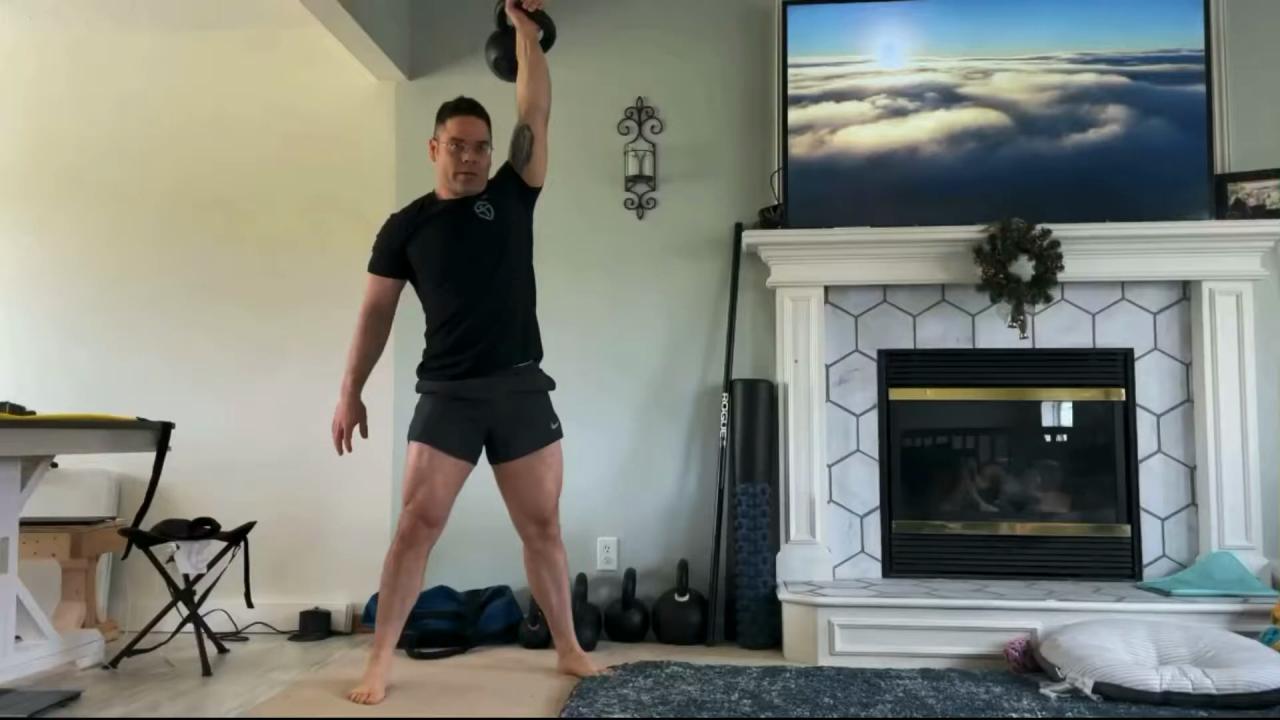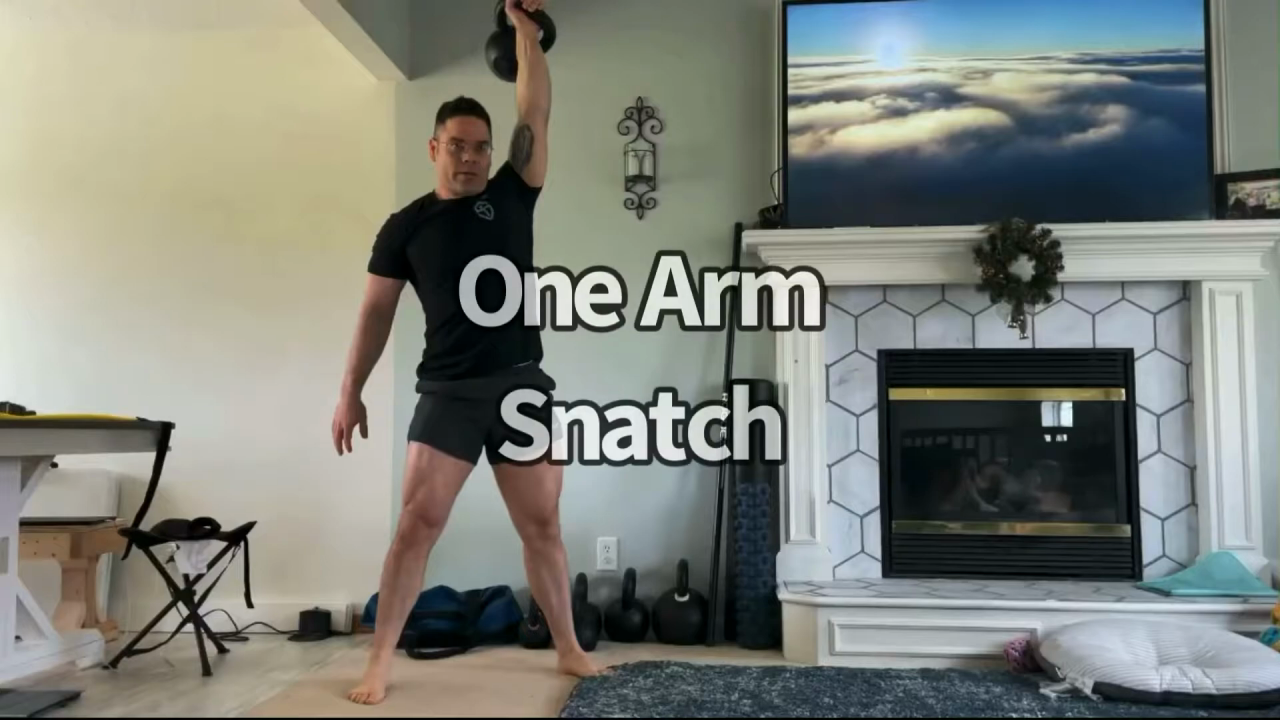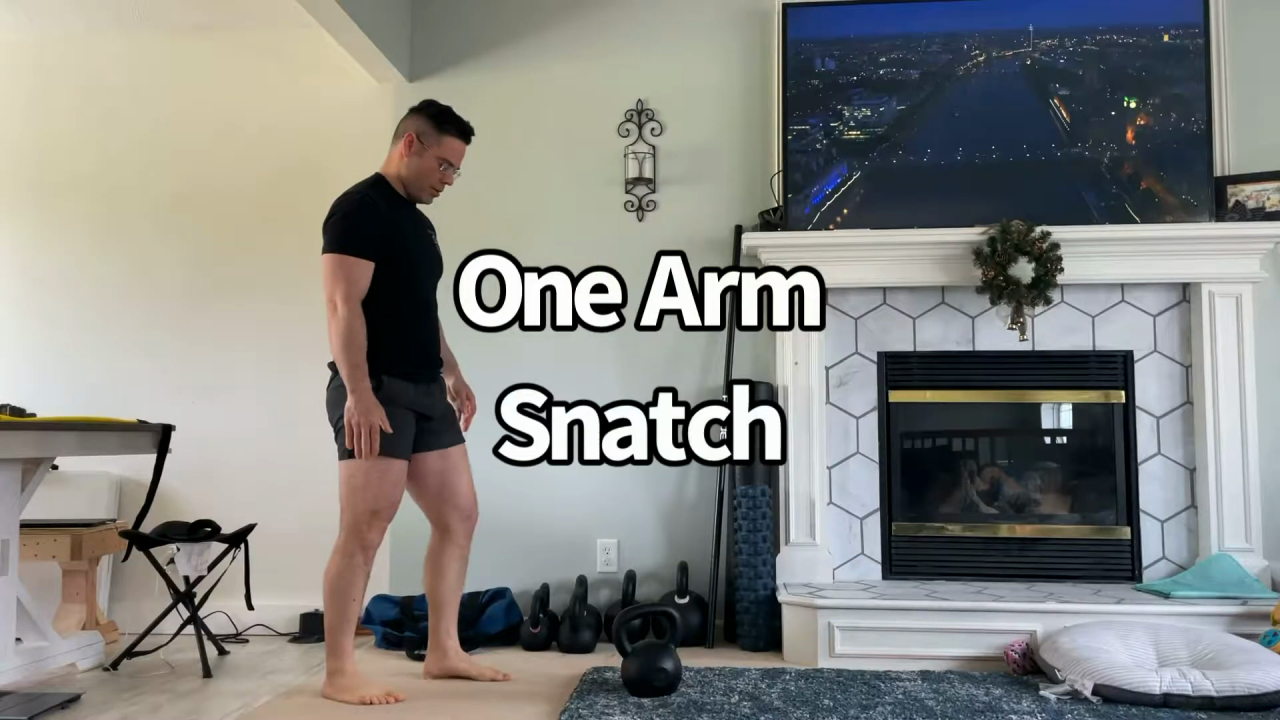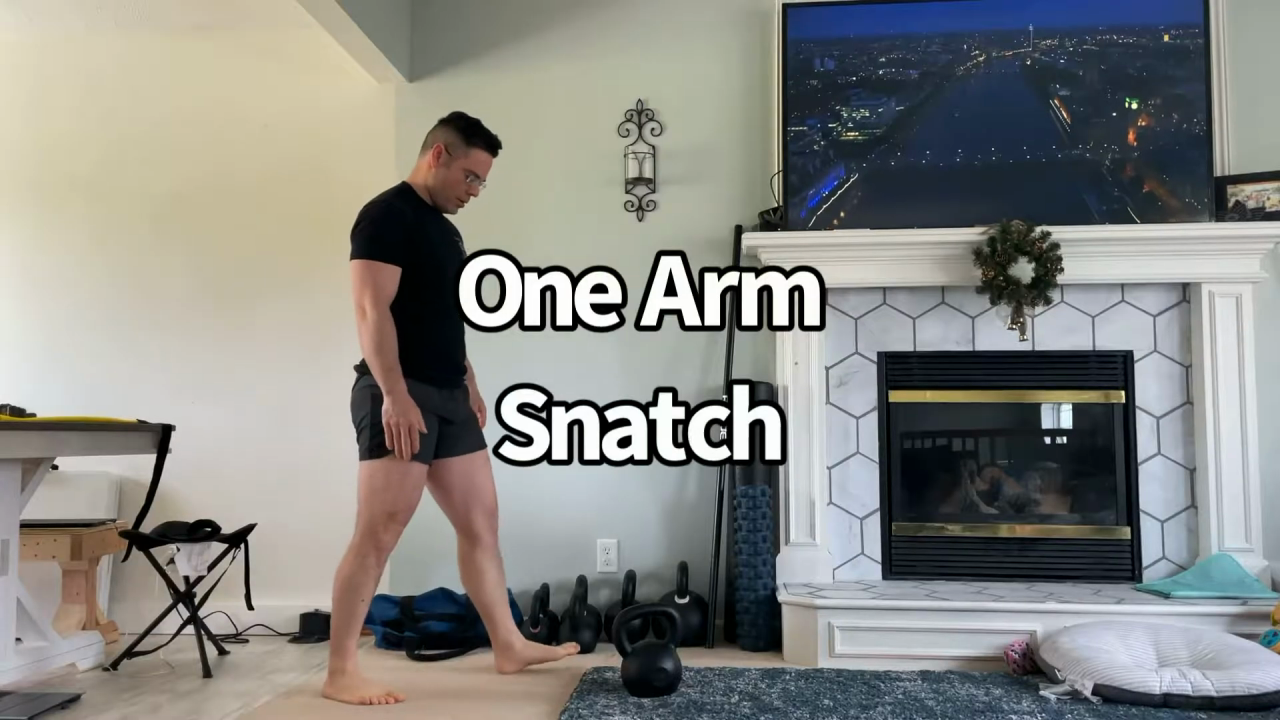
dt=0.4s
person 1, frame 1
left shoulder: (512, 196)
right shoulder: (407, 226)
left elbow: (535, 113)
right elbow: (377, 312)
right wrist: (351, 391)
left hip: (522, 388)
right hip: (448, 393)
left knee: (542, 525)
right knee: (418, 524)
left ankle: (569, 648)
right ankle: (379, 662)
person 1, frame 2
left shoulder: (511, 196)
right shoulder: (407, 225)
left elbow: (536, 114)
right elbow: (376, 310)
right wrist: (350, 392)
left hip: (520, 386)
right hip: (447, 393)
left knee: (542, 526)
right knee: (417, 525)
left ankle: (569, 649)
right ankle: (379, 662)
person 1, frame 3
left shoulder: (418, 221)
right shoulder: (358, 209)
right elbow: (343, 306)
left wrist: (454, 374)
right wrist: (359, 394)
left hip: (425, 393)
right hip: (375, 394)
left knee: (459, 517)
right knee: (364, 532)
left ankle: (442, 650)
right ankle: (338, 671)
person 1, frame 4
left shoulder: (444, 229)
right shoulder: (386, 216)
right elbow: (370, 311)
left wrist: (470, 383)
right wrist: (394, 394)
left hip: (447, 398)
right hip: (401, 398)
left knee: (482, 522)
right knee: (378, 534)
left ankle: (509, 645)
right ankle: (341, 671)
